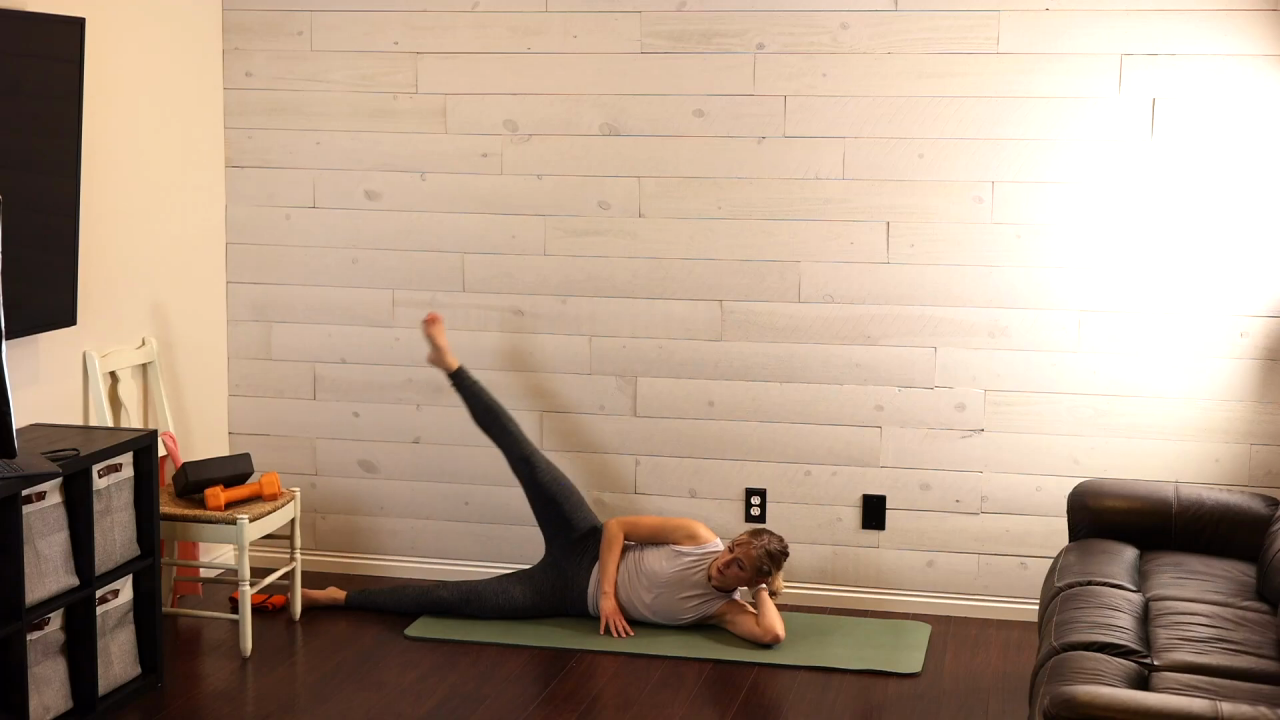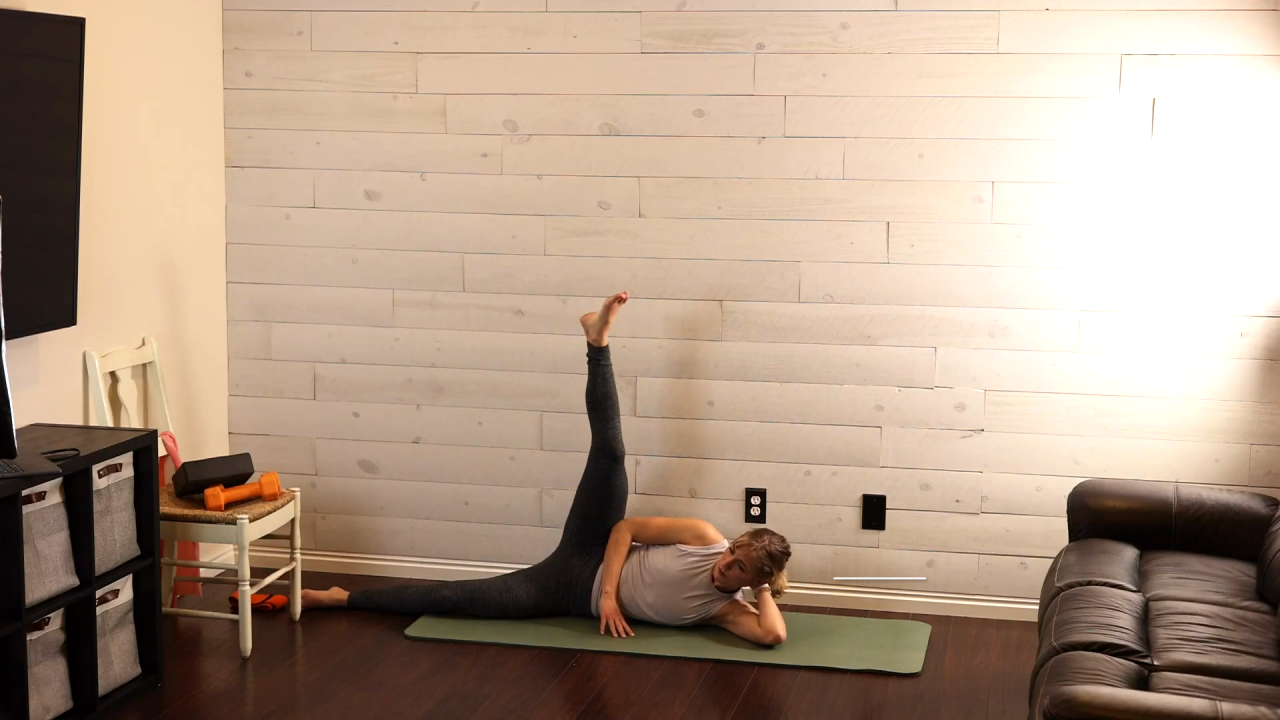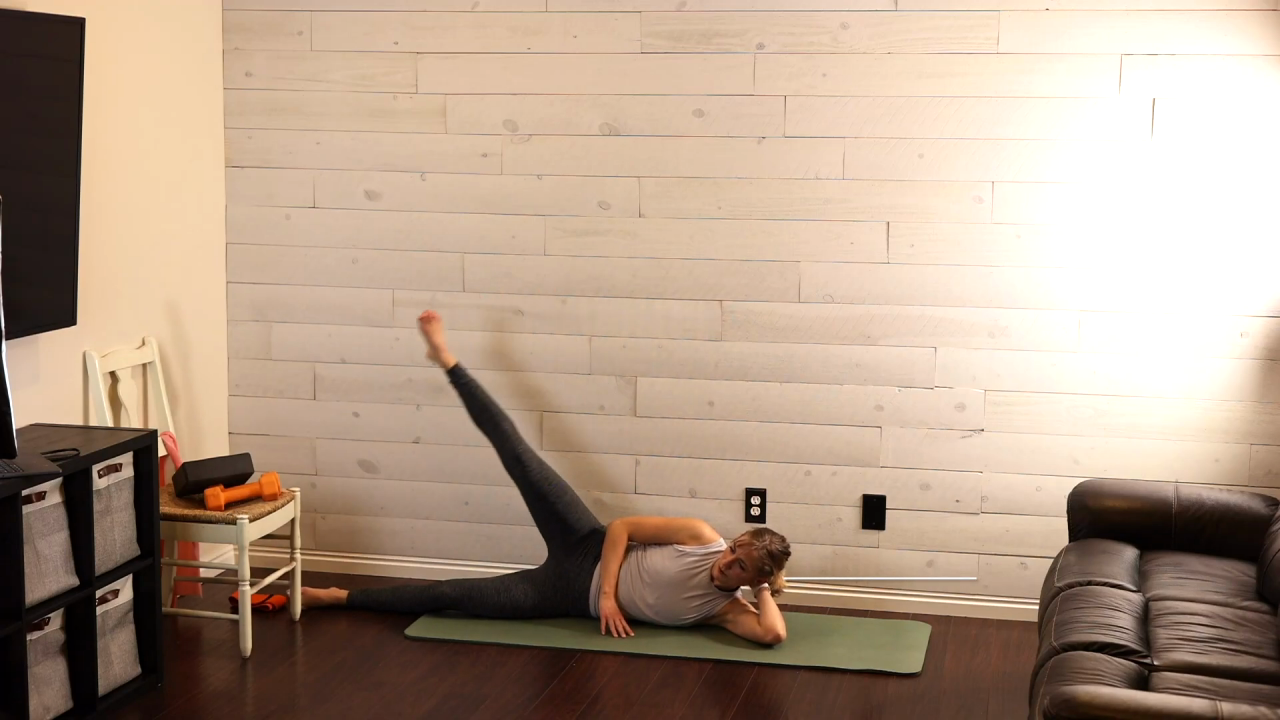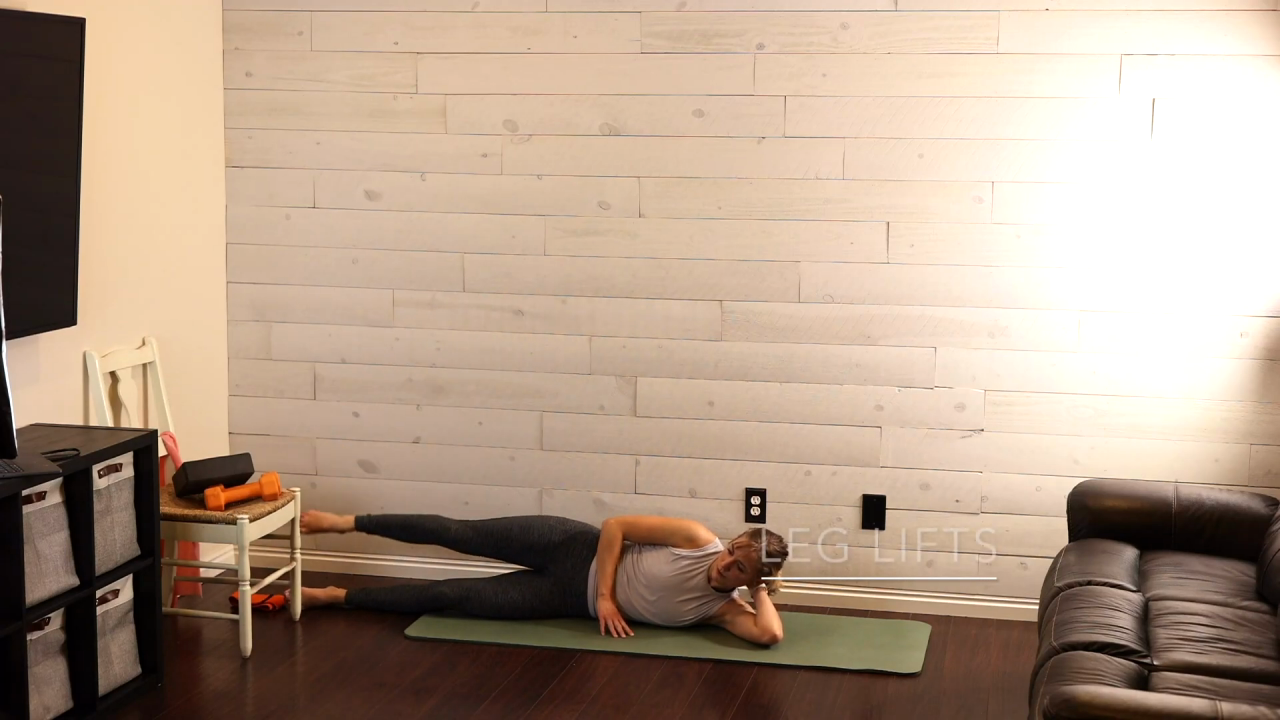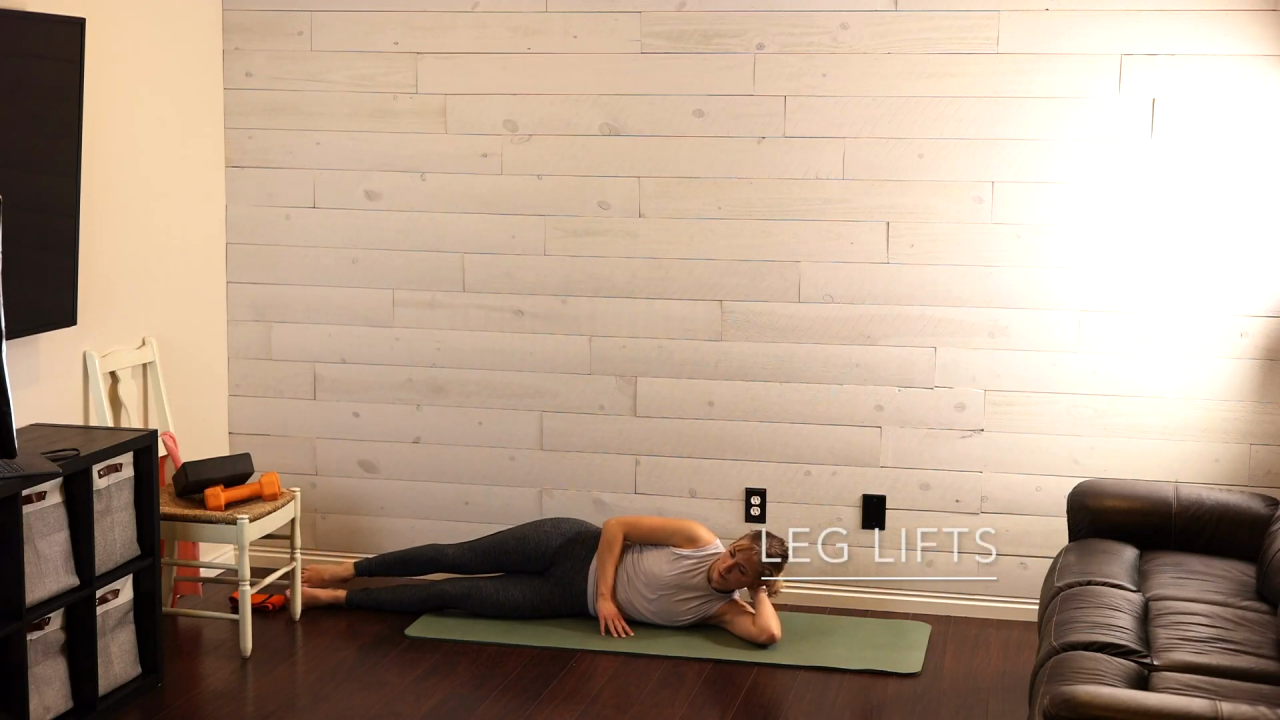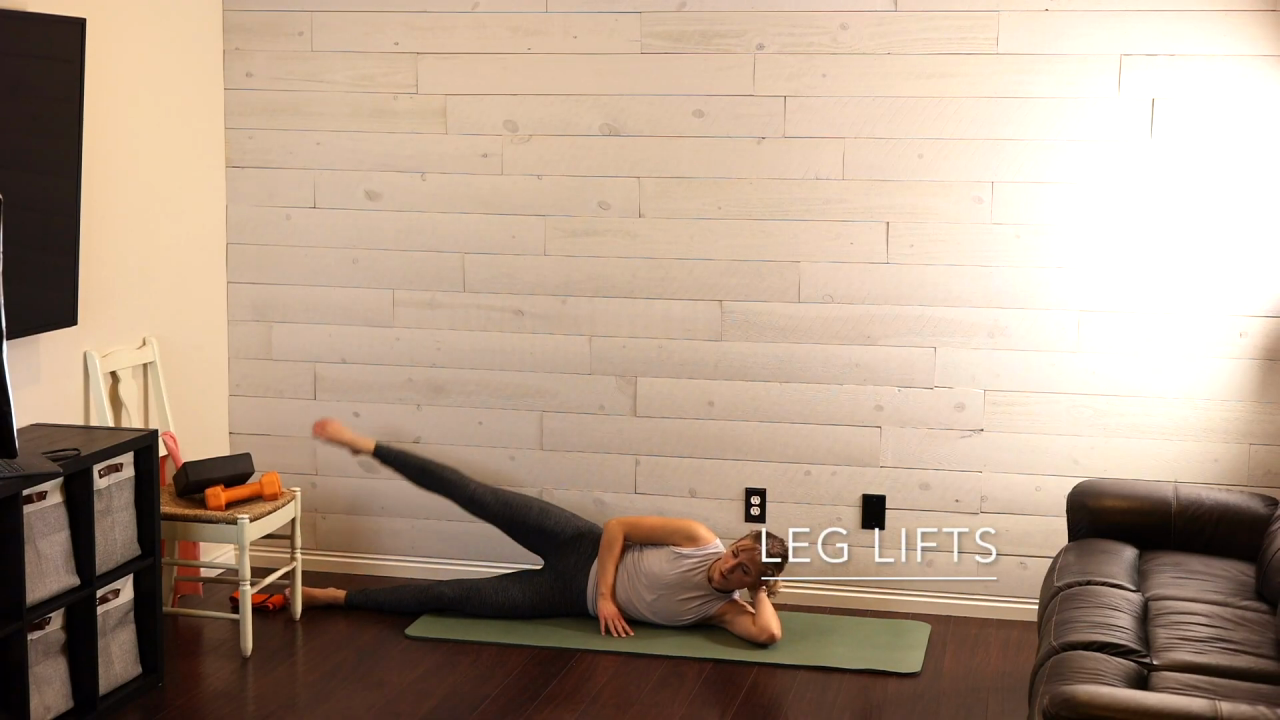
dt=0.4s
person 1, frame 1
left shoulder: (724, 606)
right shoulder: (698, 537)
left elbow: (772, 633)
right elbow: (616, 524)
left wrist: (762, 589)
right wrist: (607, 591)
left hip: (572, 596)
right hip: (583, 551)
left knee: (453, 598)
right knee: (521, 452)
left ankle: (338, 597)
right ankle: (450, 364)
person 1, frame 2
left shoulder: (725, 606)
right shoulder: (705, 537)
left elbow: (773, 635)
right elbow: (626, 527)
left wrist: (764, 591)
right wrist: (610, 592)
left hip: (579, 597)
right hip: (591, 556)
left knee: (457, 598)
right knee: (609, 449)
left ankle: (342, 599)
person 1, frame 3
left shoulder: (726, 607)
right shoulder: (703, 538)
left elbow: (773, 633)
right elbow: (621, 527)
left wrist: (763, 589)
right wrist: (608, 593)
left hip: (574, 598)
right hip: (587, 553)
left knee: (454, 596)
right knee: (515, 452)
left ankle: (338, 597)
right ankle: (446, 360)
person 1, frame 4
left shoulder: (726, 610)
right shoulder: (699, 540)
left elbow: (771, 635)
right elbow: (615, 526)
left wrist: (761, 590)
right wrist: (606, 593)
left hip: (575, 600)
right hip: (576, 551)
left knee: (451, 596)
right knee: (461, 534)
left ankle: (336, 597)
right ankle: (347, 522)
person 1, frame 5
left shoulder: (723, 608)
right shoulder: (698, 539)
left elbow: (768, 632)
right elbow: (616, 525)
left wrist: (760, 588)
right wrist: (606, 593)
left hip: (572, 597)
right hip: (574, 548)
left knee: (453, 595)
right knee: (457, 558)
left ankle: (337, 596)
right ankle: (346, 570)
person 1, frame 6
left shoulder: (722, 607)
right shoulder: (699, 538)
left elbow: (769, 633)
right elbow: (616, 527)
left wrist: (760, 589)
right wrist: (605, 593)
left hip: (572, 598)
right hip: (579, 547)
left knee: (450, 598)
right knee: (477, 498)
left ankle: (335, 596)
right ankle: (366, 447)
